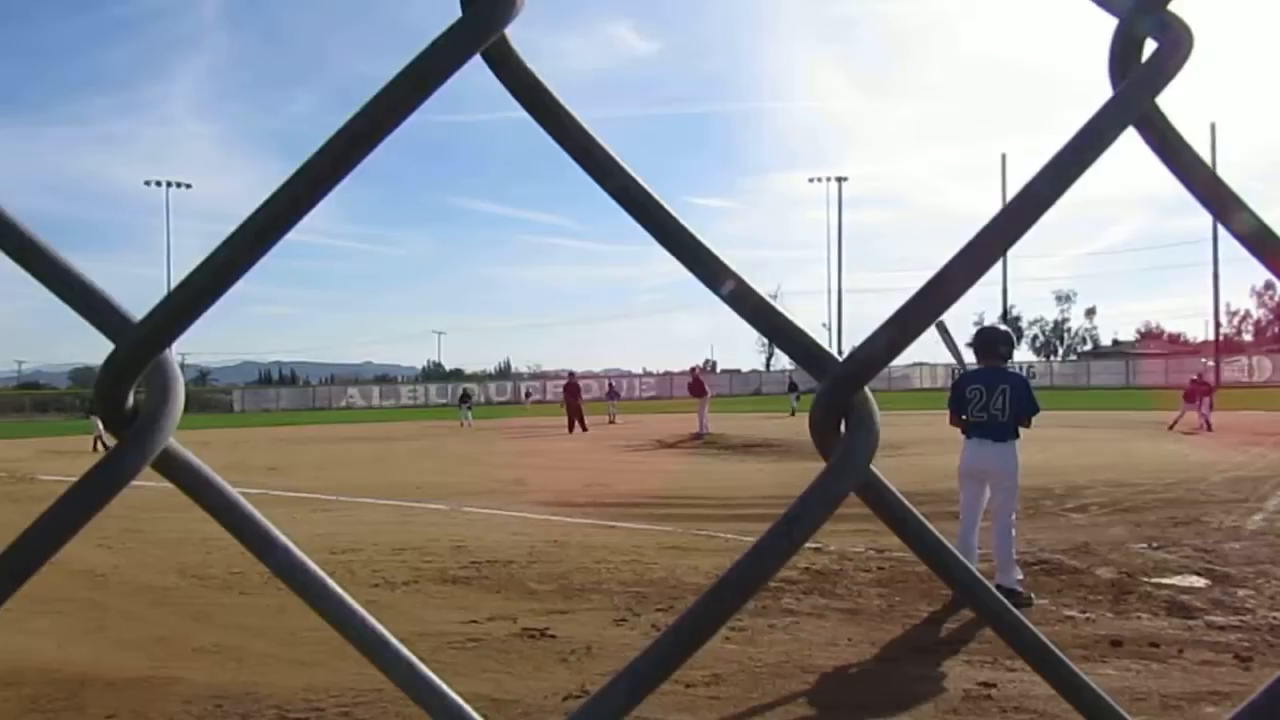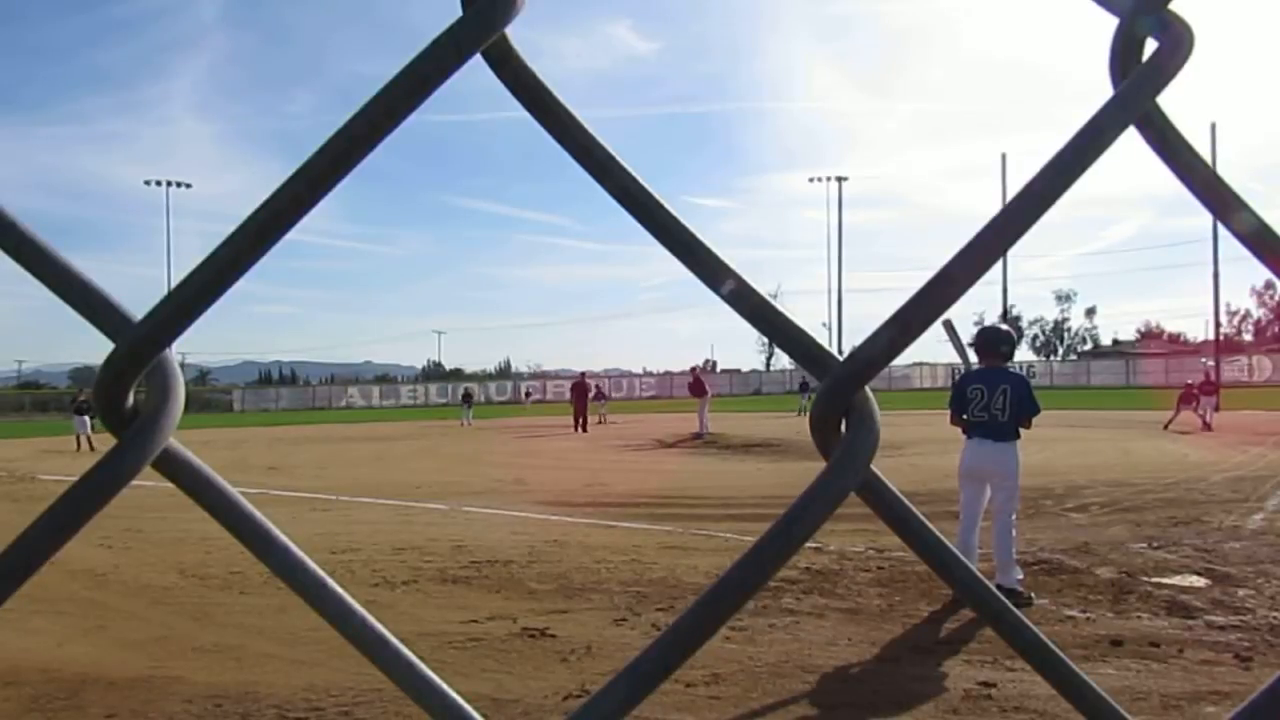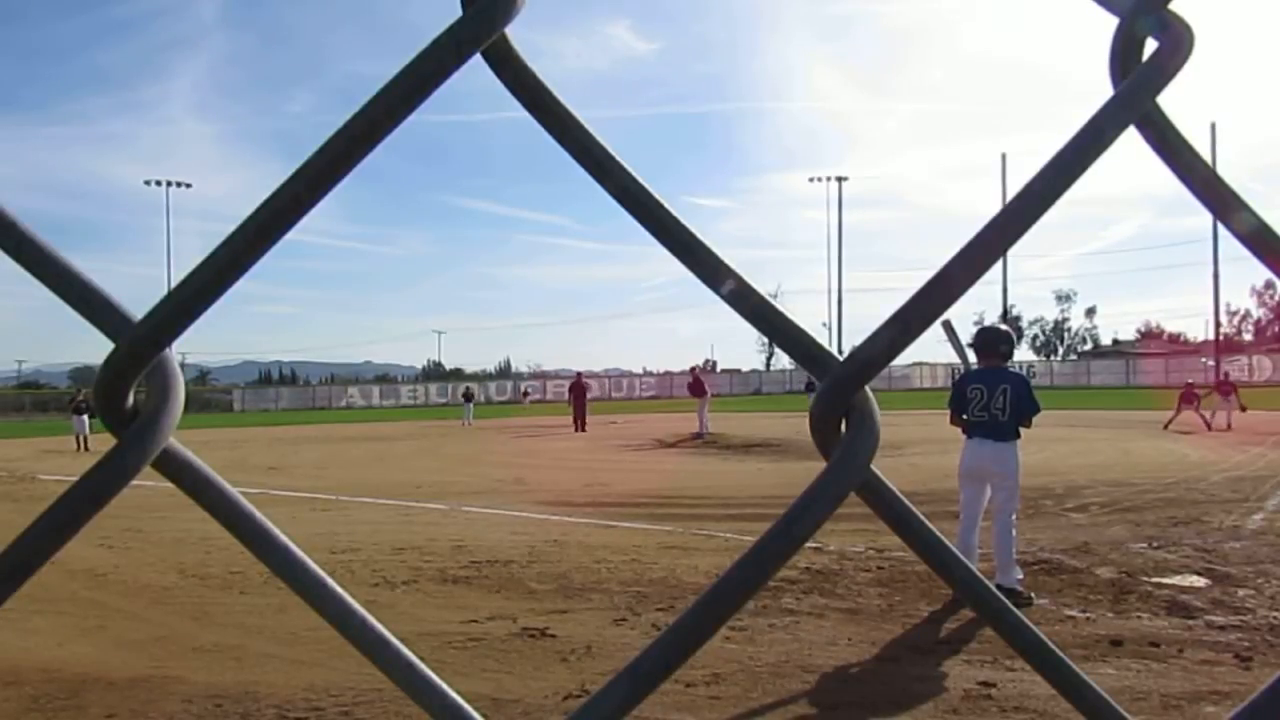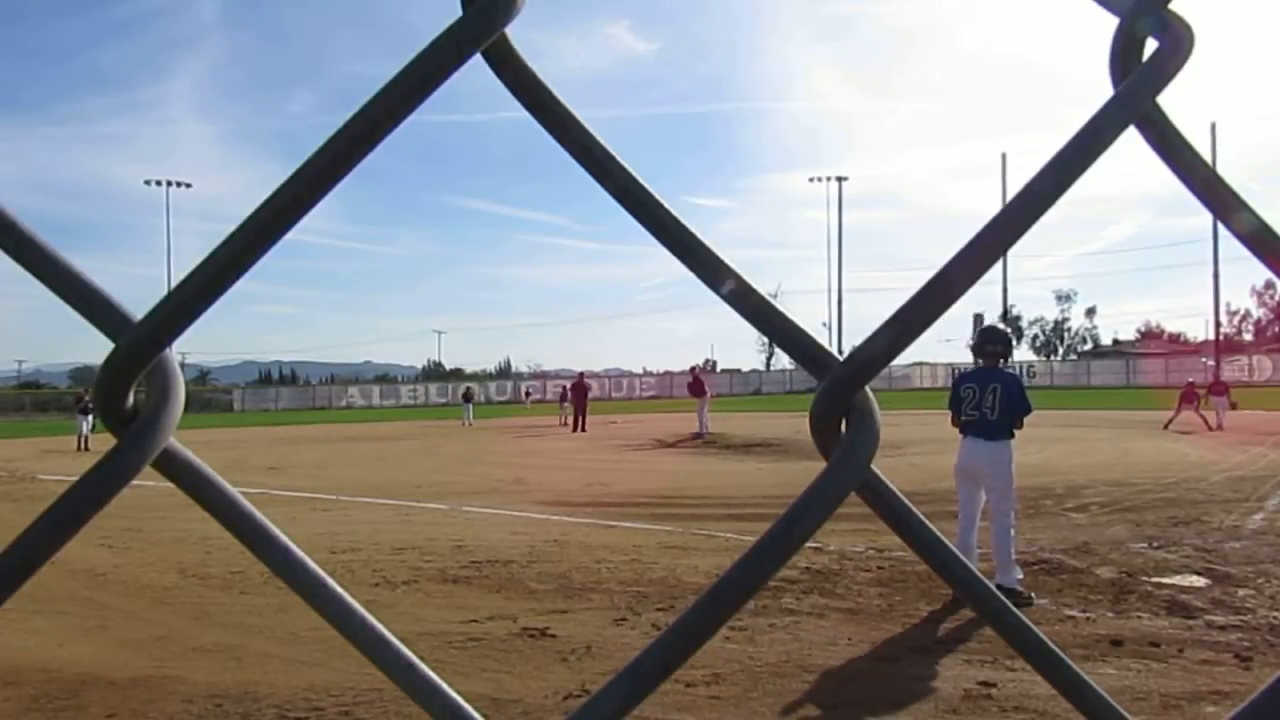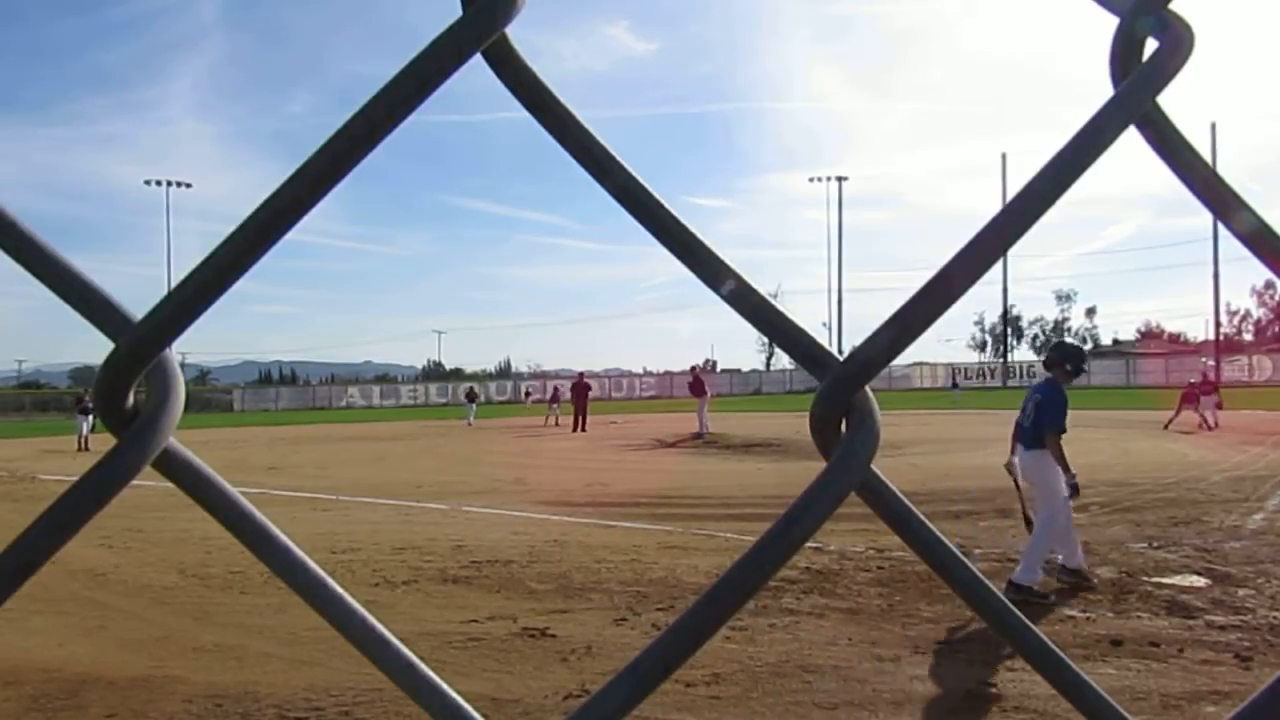
dt=1s
person 1, frame 1
left shoulder: (965, 380)
right shoulder: (1017, 381)
left elbow: (954, 419)
right elbow: (1026, 422)
left hip: (972, 452)
right hip: (1003, 453)
left knee: (968, 518)
right knee: (1003, 519)
right ankle: (1006, 583)
person 1, frame 2
left shoulder: (966, 380)
right shoulder: (1017, 382)
left elbow: (955, 419)
right elbow: (1026, 423)
left hip: (973, 451)
right hip: (1004, 453)
left knee: (968, 517)
right knee: (1004, 519)
right ankle: (1007, 583)
person 1, frame 3
left shoulder: (966, 380)
right shoulder: (1017, 381)
left elbow: (955, 419)
right elbow: (1027, 422)
left hip: (973, 451)
right hip: (1004, 452)
left knee: (969, 517)
right knee: (1004, 519)
right ankle: (1006, 583)
person 1, frame 4
left shoulder: (963, 380)
right shoulder: (1010, 381)
left elbow: (955, 421)
right elbow: (1018, 424)
left hip: (968, 450)
right hip: (996, 451)
left knee: (967, 518)
right knee: (1002, 519)
right ankle: (1006, 583)
person 1, frame 5
left shoulder: (1037, 388)
right shoulder: (1056, 395)
left elbow: (1019, 424)
right elbow: (1051, 439)
left wrist: (1014, 455)
right wrist: (1070, 476)
left hip: (1027, 455)
right hip: (1040, 458)
left knee: (1060, 513)
right knee: (1049, 522)
left ankle: (1072, 567)
right ankle: (1021, 582)
